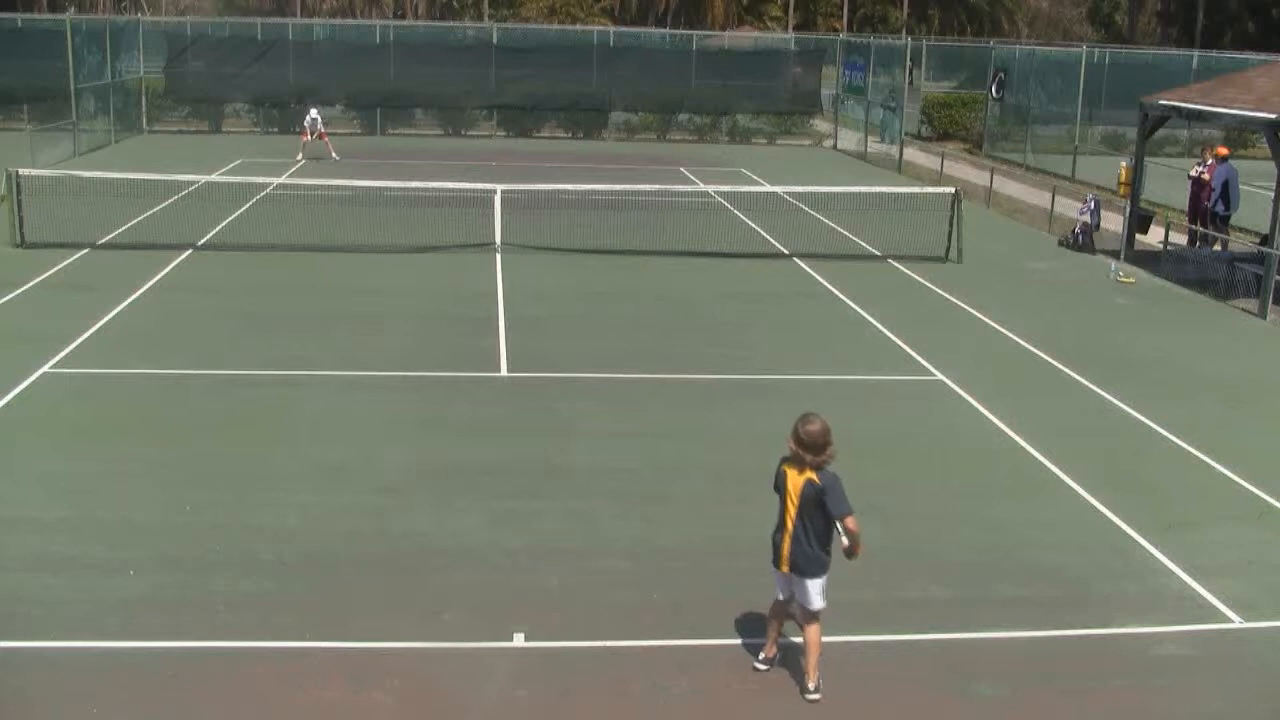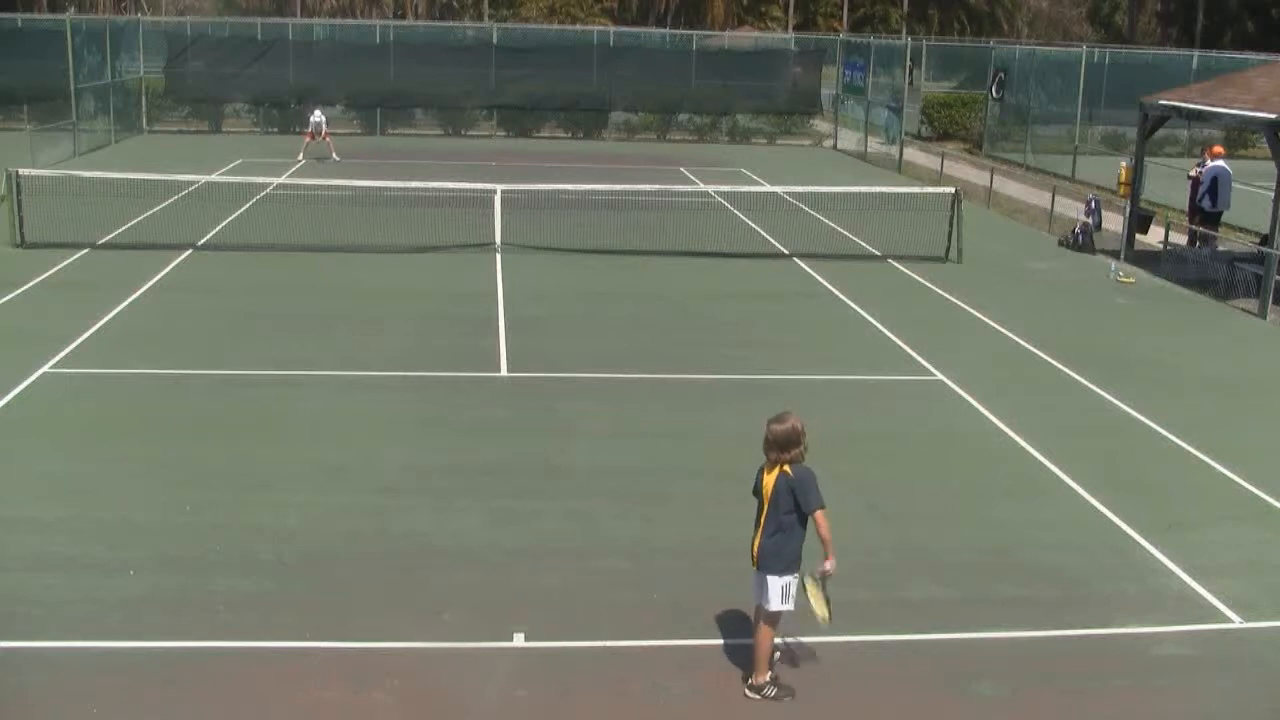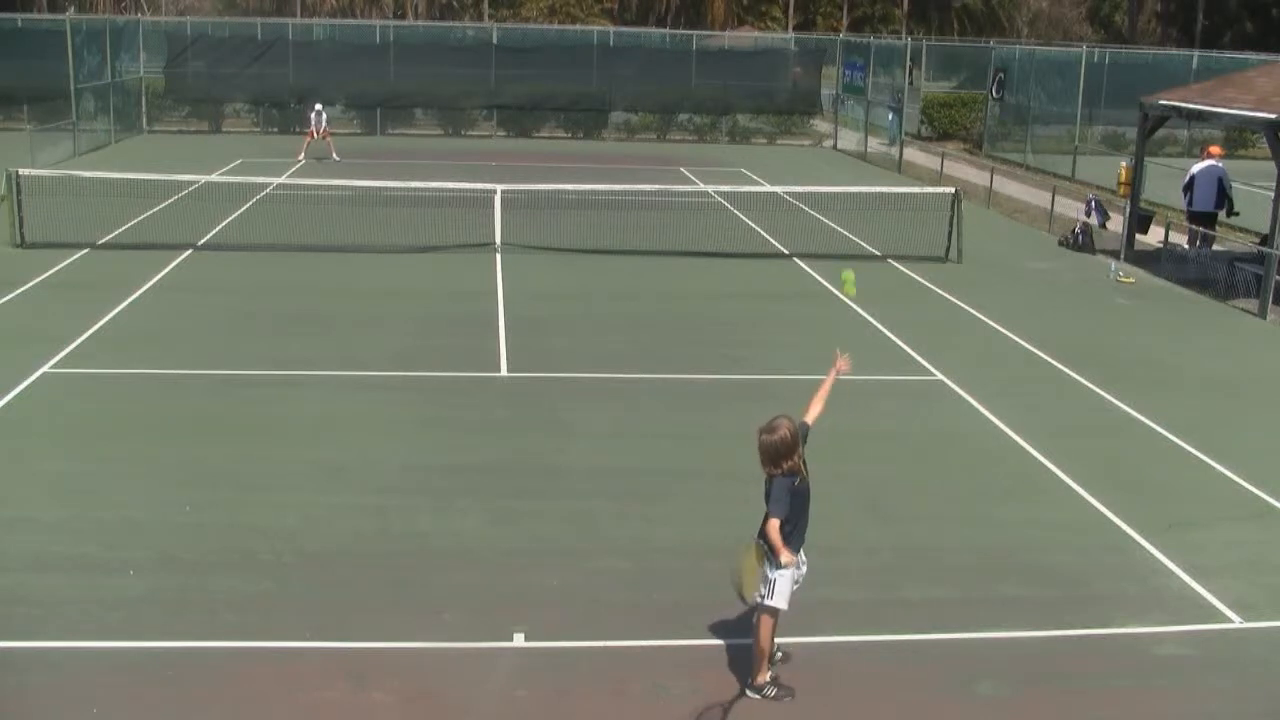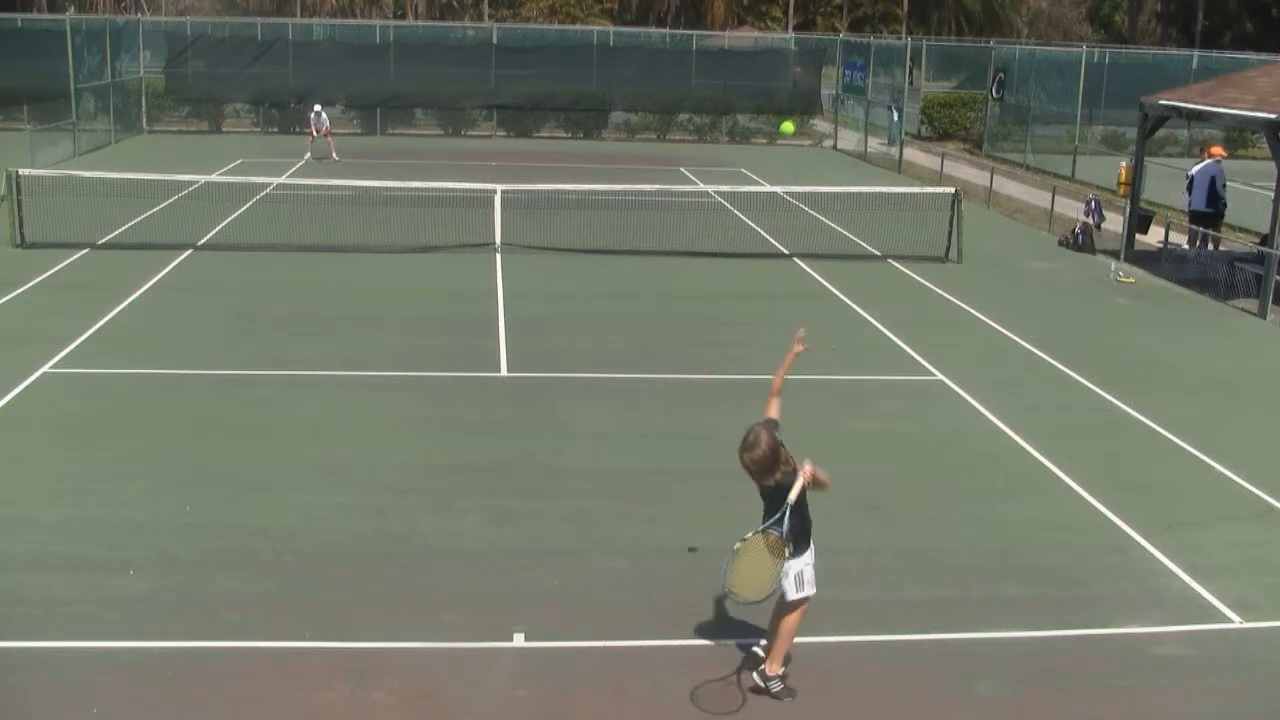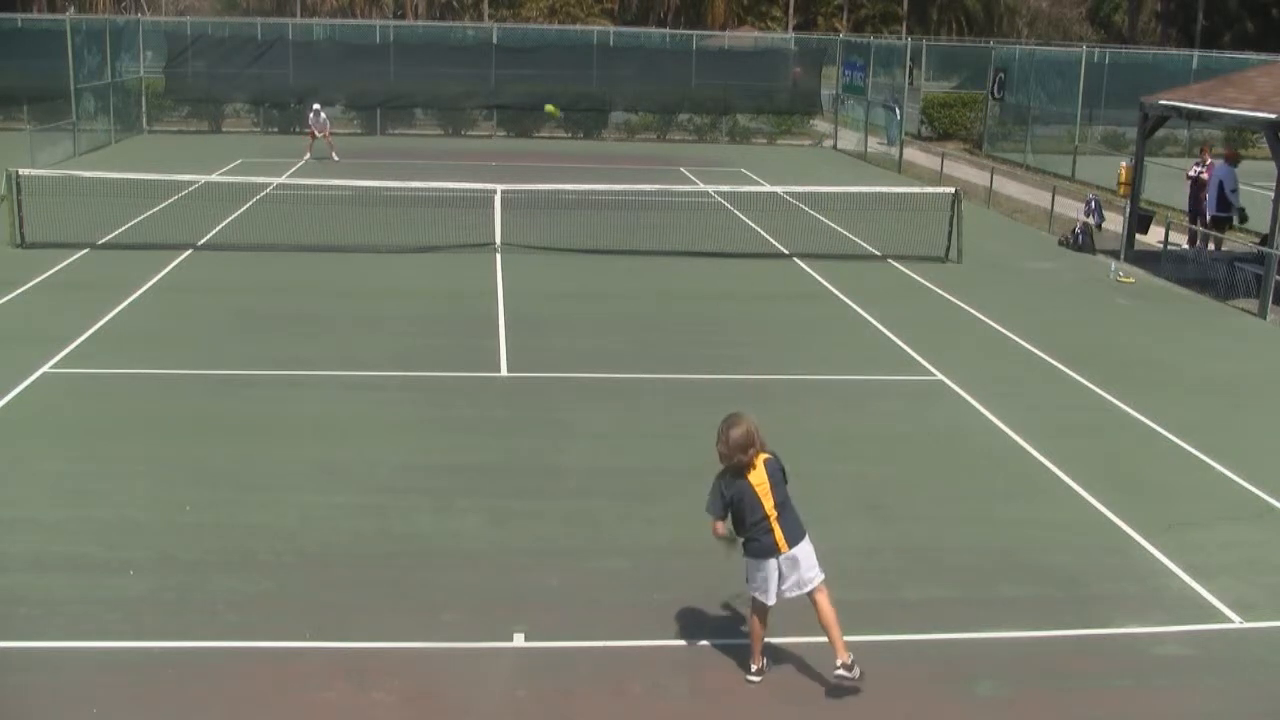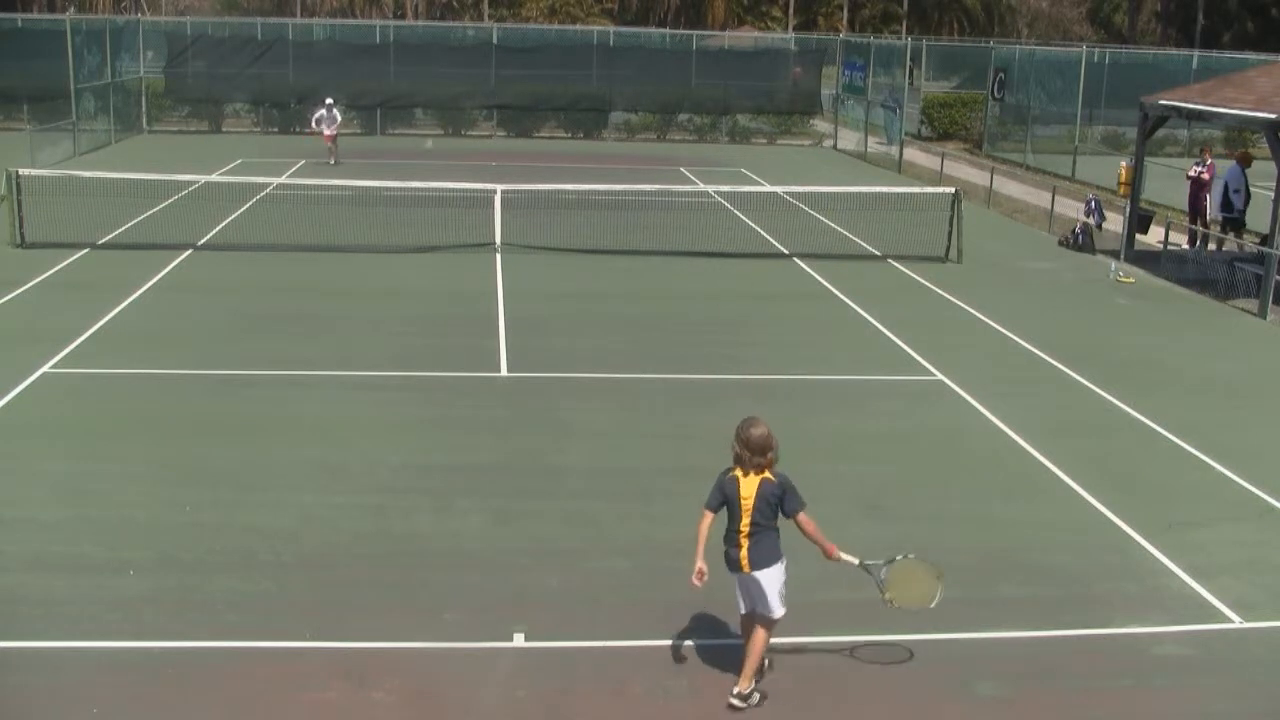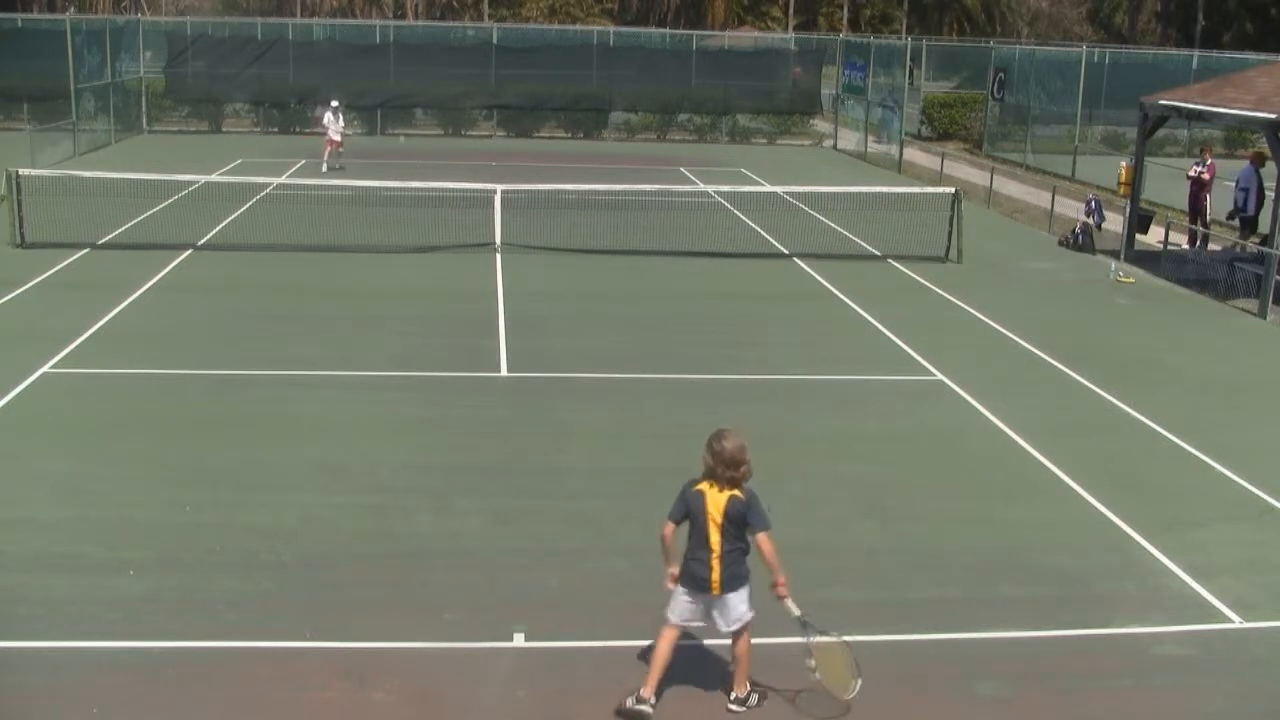
dt=0.5s
person 1, frame 1
left shoulder: (784, 468)
right shoulder: (827, 481)
right elbow: (849, 525)
right wrist: (855, 546)
left hip: (783, 553)
right hip: (811, 560)
left knee: (782, 601)
right knee: (810, 617)
left ankle: (768, 653)
right ankle: (811, 681)
person 1, frame 2
left shoulder: (766, 470)
right shoulder: (802, 475)
right elbow: (819, 518)
right wrist: (829, 555)
left hip: (764, 551)
right hip: (781, 559)
left knee: (765, 610)
right knee: (770, 617)
left ankle: (765, 655)
right ankle: (759, 680)
person 1, frame 3
left shoulder: (793, 447)
right shoulder: (781, 482)
left elbow: (813, 408)
right elbow: (771, 525)
left wrist: (834, 373)
right wrist: (781, 551)
left hip: (790, 548)
right hip: (779, 554)
left knee: (774, 607)
right knee: (769, 612)
left ankle: (768, 650)
right ankle: (759, 679)
person 1, frame 4
left shoulder: (758, 460)
right shoulder: (784, 475)
left elbow: (774, 395)
right elbow: (825, 484)
left wrist: (791, 356)
right wrist: (809, 476)
right hip: (793, 546)
left knee: (791, 595)
right knee: (797, 606)
left ankle: (770, 644)
right ankle: (770, 670)
person 1, frame 5
left shoulder: (724, 481)
right shoulder: (772, 462)
left elbow: (718, 529)
left wrist: (735, 535)
left hip: (759, 552)
right hip: (794, 542)
left knee: (759, 605)
right knee: (818, 593)
left ankle: (756, 664)
right ankle: (843, 659)
person 1, frame 6
left shoulder: (726, 479)
right shoulder: (778, 483)
left elbow: (705, 519)
right elbow: (802, 521)
left wrist: (699, 559)
right wrist: (827, 547)
left hip: (735, 559)
right hip: (767, 562)
left knee: (748, 615)
right knee: (765, 621)
left ankle: (756, 665)
right ankle: (743, 688)
person 1, frame 7
left shoulder: (691, 491)
right shoulder: (746, 498)
left elbow: (667, 531)
right elbow: (763, 542)
left wrist: (671, 565)
right wrist: (778, 578)
left hip: (692, 577)
right hip: (731, 580)
left knee: (671, 627)
right knee: (741, 630)
left ankle: (645, 696)
right ankle: (740, 693)
